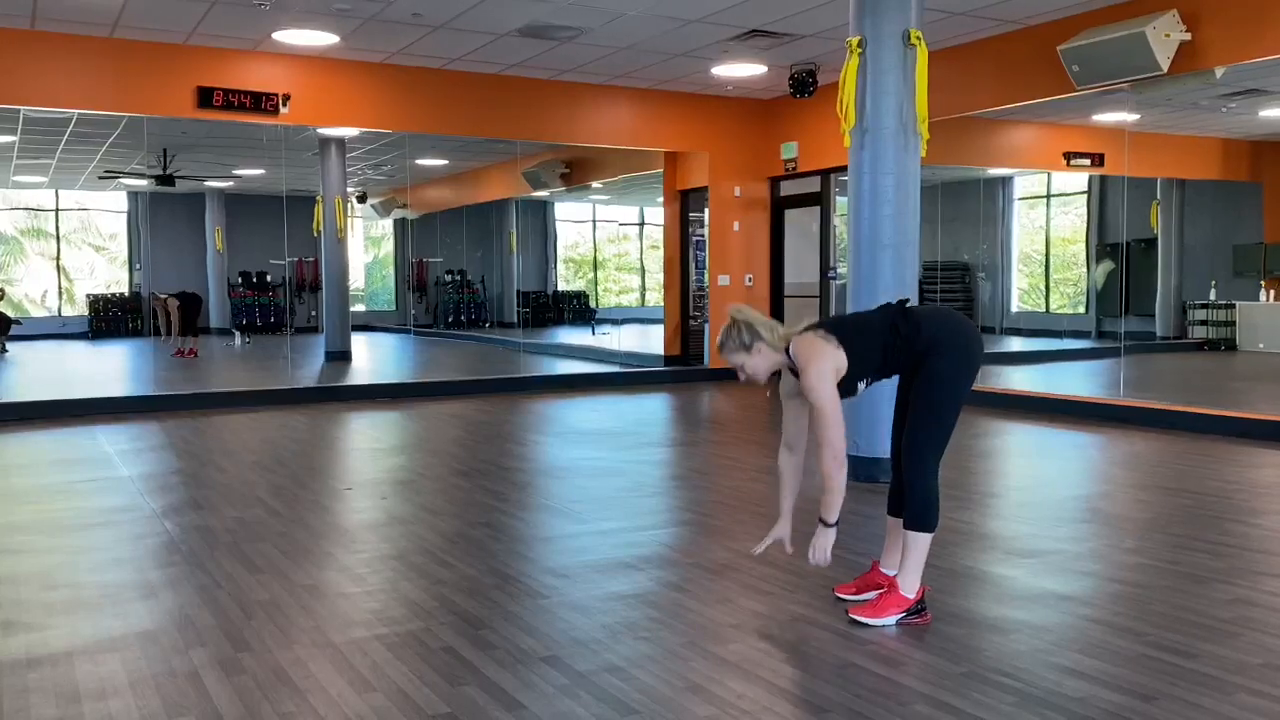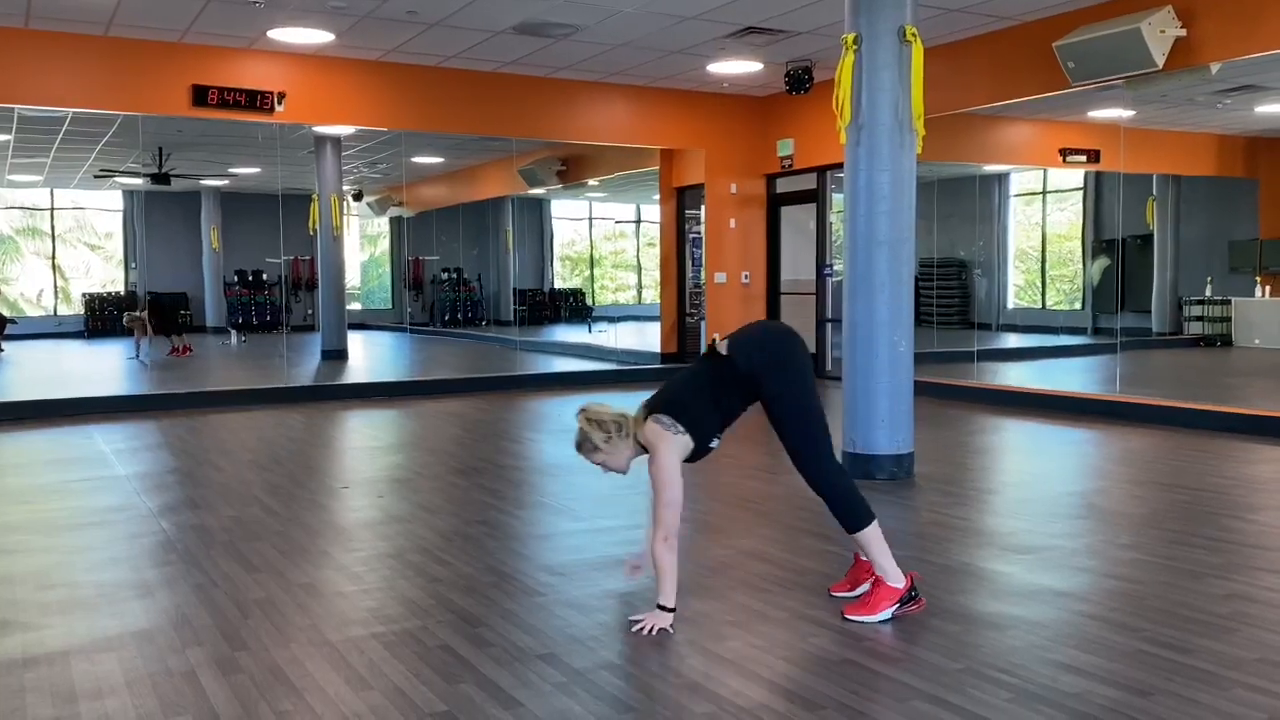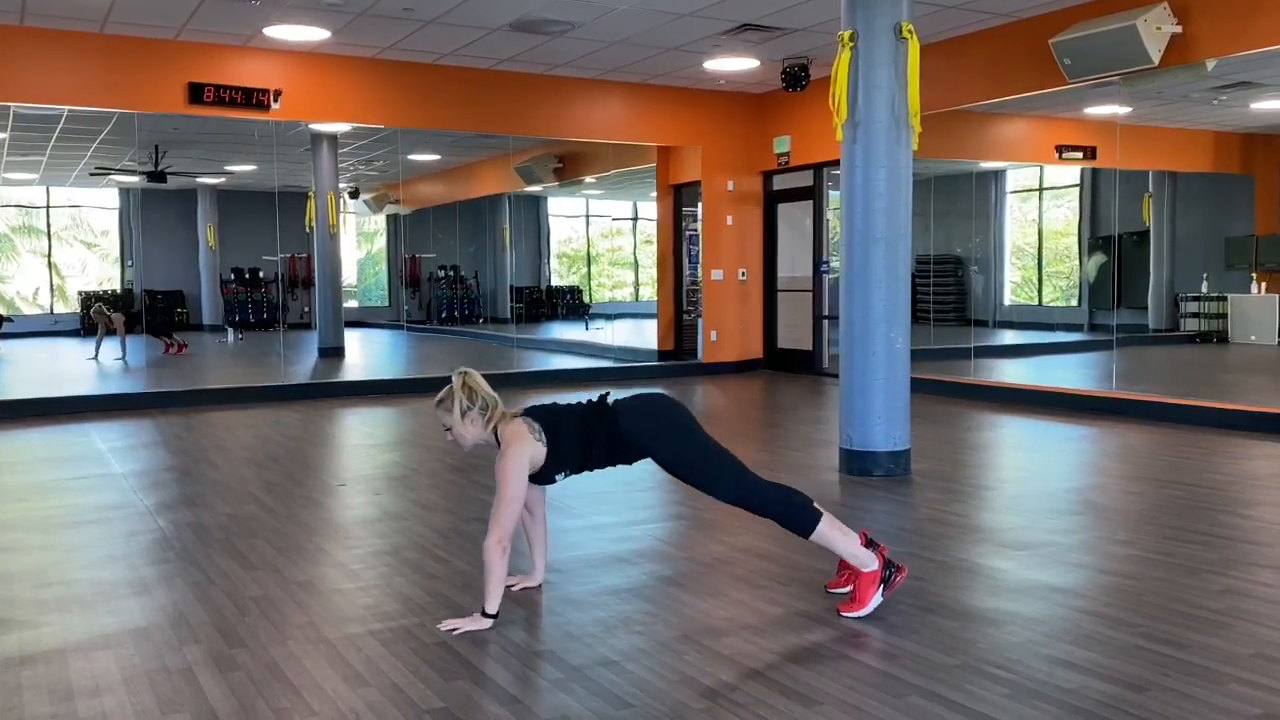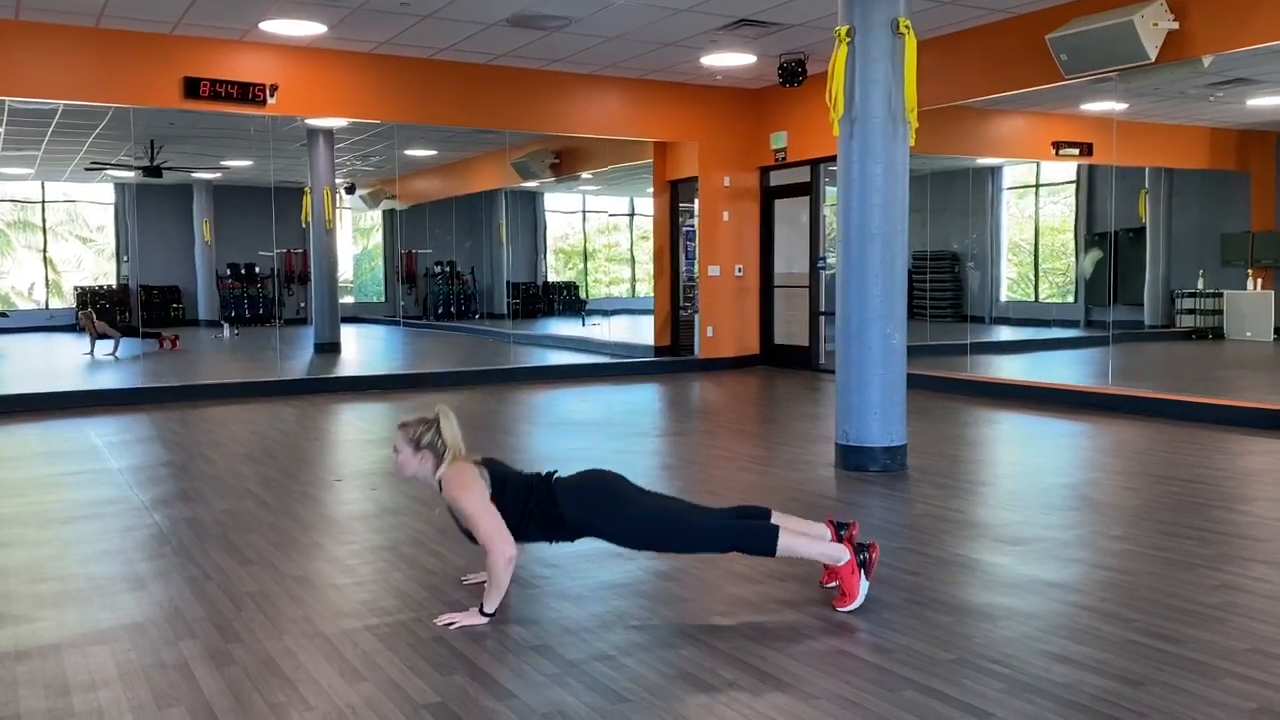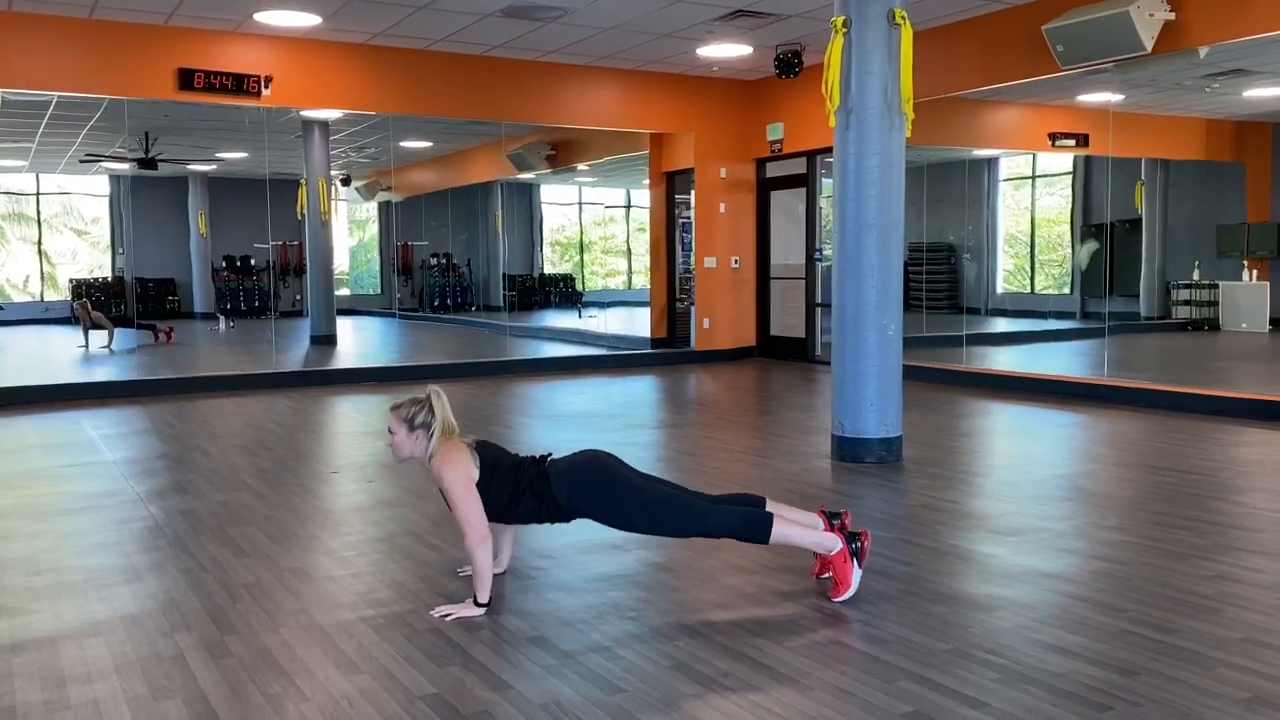
dt=1s
person 1, frame 1
left shoulder: (811, 364)
right shoulder: (790, 367)
left elbow: (835, 457)
right elbow: (791, 447)
left wrist: (826, 525)
right wrist: (784, 520)
left hip: (950, 344)
right hip: (924, 351)
left knee: (917, 466)
right knee: (903, 462)
left ankle: (907, 594)
right ankle: (887, 571)
person 1, frame 2
left shoulder: (660, 443)
right shoulder: (644, 430)
left elbow: (666, 534)
right elbow: (670, 494)
left wrist: (666, 608)
right wrist: (653, 551)
left hip: (770, 356)
right hip: (758, 351)
left knee: (819, 469)
right knee: (818, 465)
left ankle: (895, 584)
right ankle: (868, 562)
person 1, frame 3
left shoulder: (514, 447)
right shoulder: (517, 428)
left elbow: (498, 538)
right elbow: (533, 503)
left wrist: (487, 613)
right wrist: (538, 571)
left hip: (647, 426)
right hip: (647, 417)
left knee: (751, 494)
right knee: (750, 487)
left ankle: (871, 565)
right ankle: (856, 543)
person 1, frame 4
left shoulder: (456, 487)
right shoulder: (463, 470)
left elbow: (500, 547)
left wrist: (484, 611)
right wrist: (500, 570)
left hip: (590, 508)
right hip: (591, 495)
left knee: (717, 534)
right knee: (718, 520)
left ankle: (845, 555)
right ankle: (831, 531)
person 1, frame 5
left shoulder: (447, 464)
right shoulder: (460, 448)
left elbow: (477, 535)
right elbow: (498, 498)
left wrist: (479, 601)
right wrist: (501, 562)
left hip: (585, 489)
right hip: (588, 474)
left knee: (712, 520)
right knee: (711, 507)
left ankle: (837, 545)
right ankle: (827, 522)
